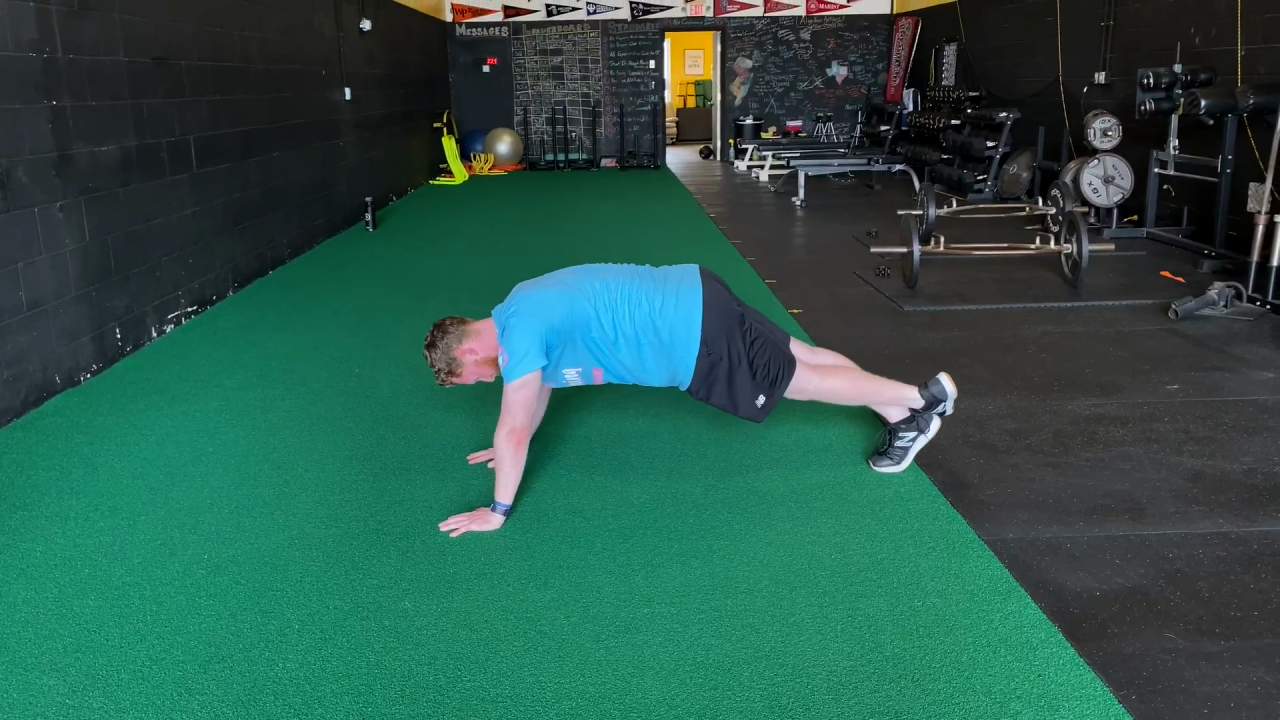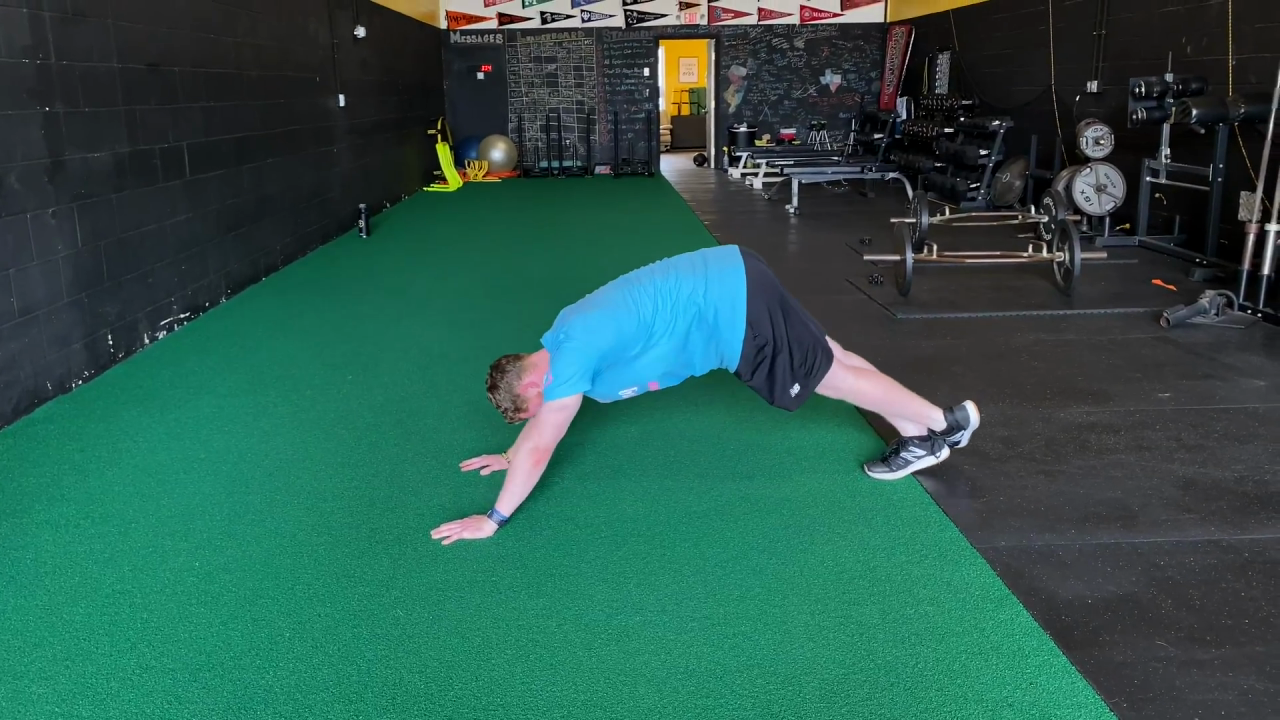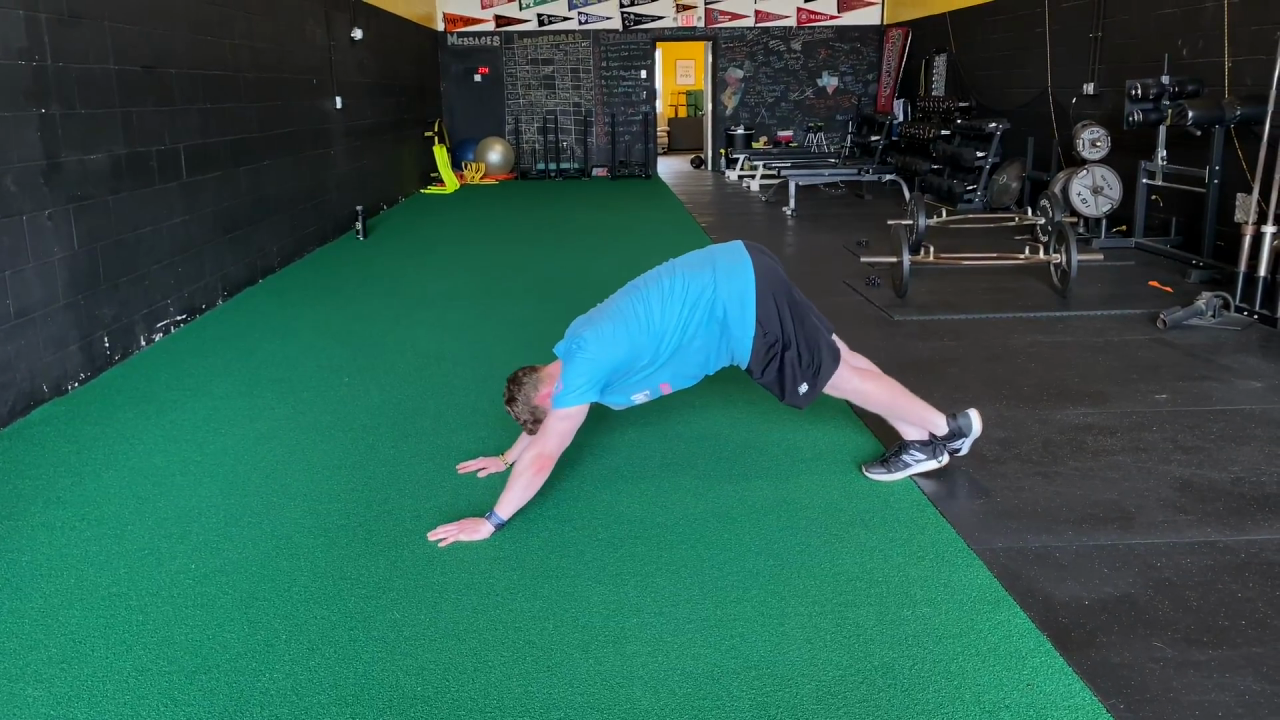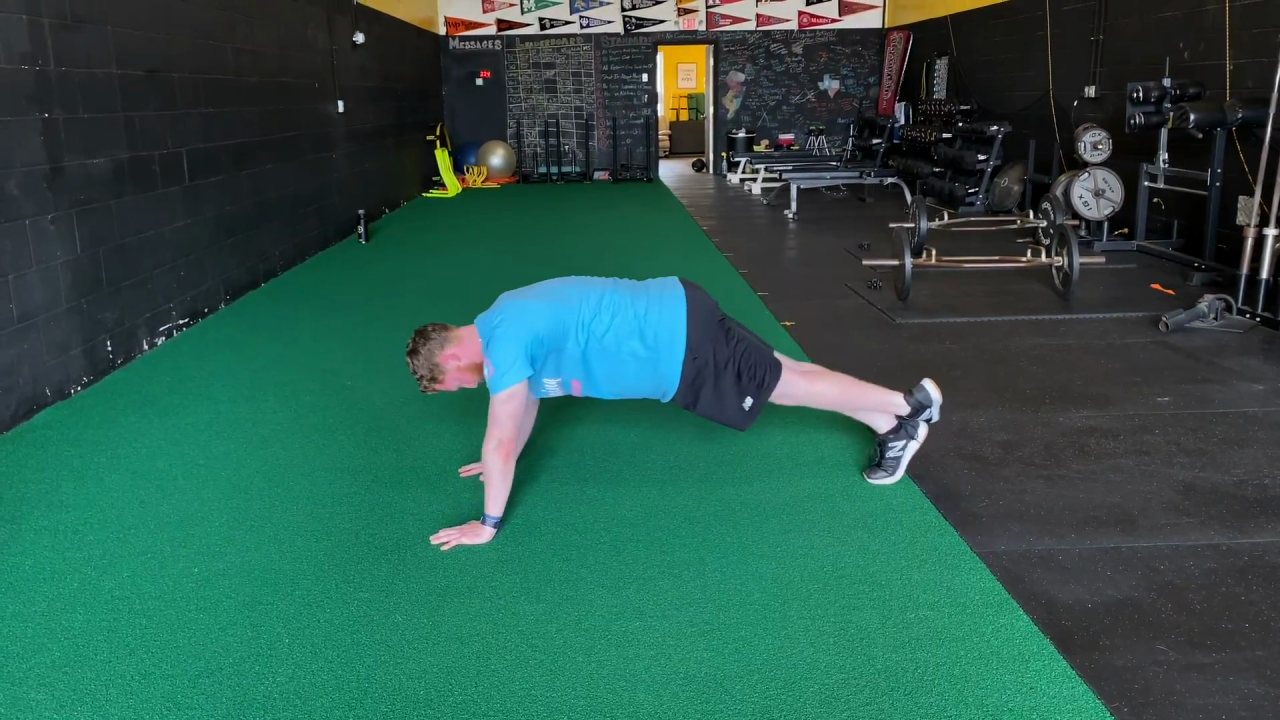
dt=1s
person 1, frame 1
left shoulder: (517, 333)
right shoulder: (524, 311)
left elbow: (513, 428)
right elbow: (540, 385)
left wrist: (498, 510)
right wrist: (509, 447)
left hip: (694, 336)
right hip: (690, 302)
left knee: (799, 380)
right knee: (798, 356)
left ankle: (922, 398)
right ankle: (905, 416)
person 1, frame 2
left shoulder: (569, 357)
right shoulder: (566, 338)
left elbow: (540, 445)
right elbow: (542, 413)
left wrist: (493, 518)
right wrist: (509, 455)
left hip: (734, 308)
right hip: (730, 282)
left knee: (828, 376)
right knee: (827, 357)
left ankle: (944, 422)
right ankle: (919, 434)
person 1, frame 3
left shoulder: (582, 366)
right shoulder: (577, 348)
left elbow: (545, 454)
right elbow: (545, 411)
left wrist: (491, 522)
right wrist: (508, 457)
left hip: (741, 302)
right hip: (738, 278)
left knee: (833, 373)
right knee: (831, 355)
left ankle: (945, 429)
right ankle: (920, 436)
person 1, frame 4
left shoulder: (502, 342)
right shoulder: (509, 324)
left elbow: (501, 439)
right elbow: (528, 396)
left wrist: (488, 523)
right wrist: (497, 463)
left hip: (677, 344)
right hip: (673, 319)
left knee: (783, 385)
right knee: (778, 373)
left ankle: (909, 406)
right ankle: (893, 427)
